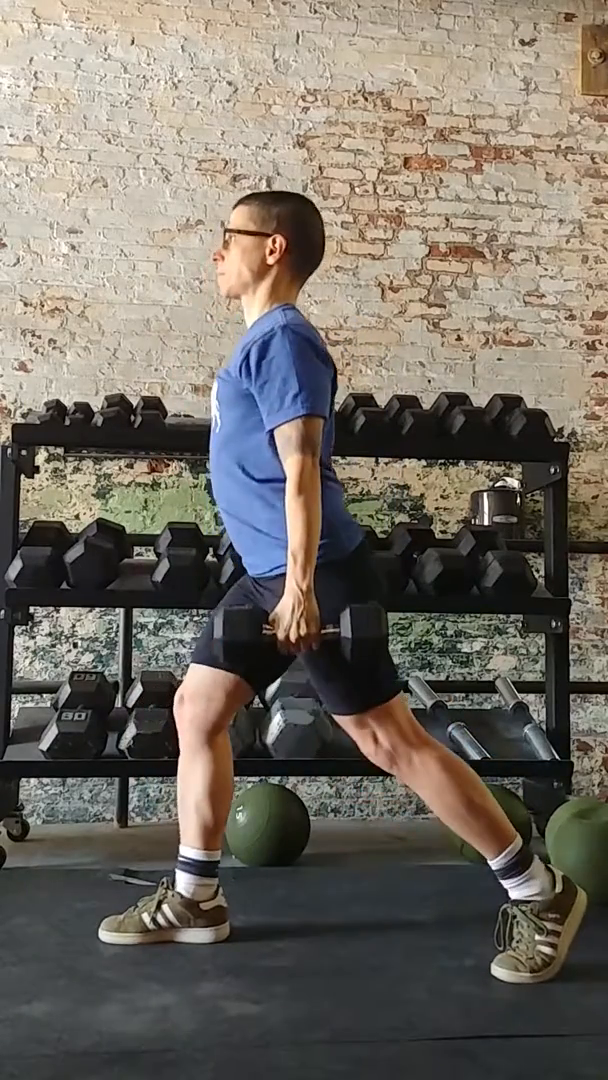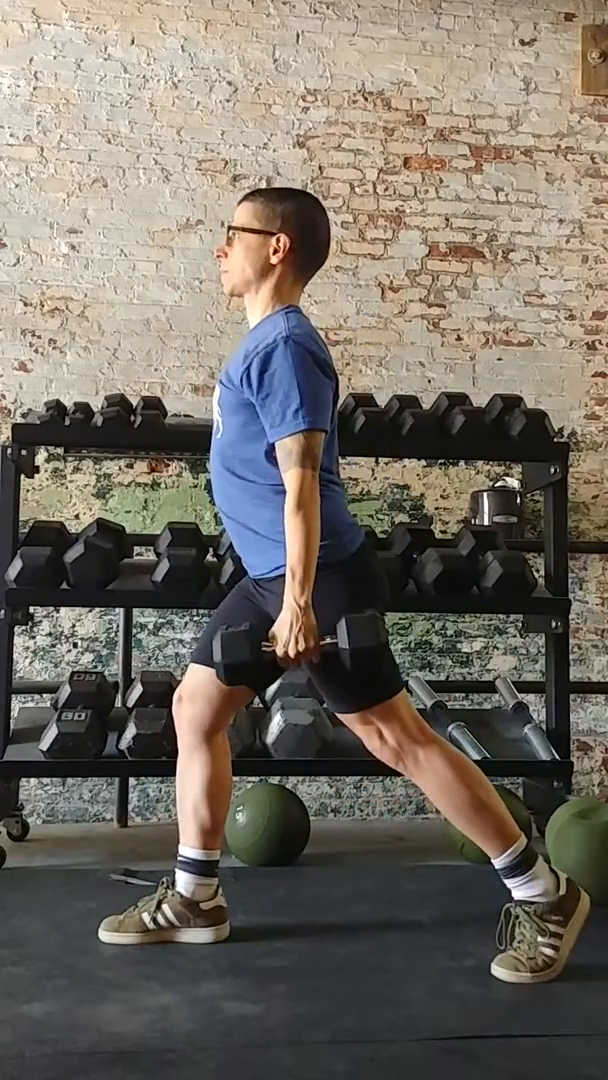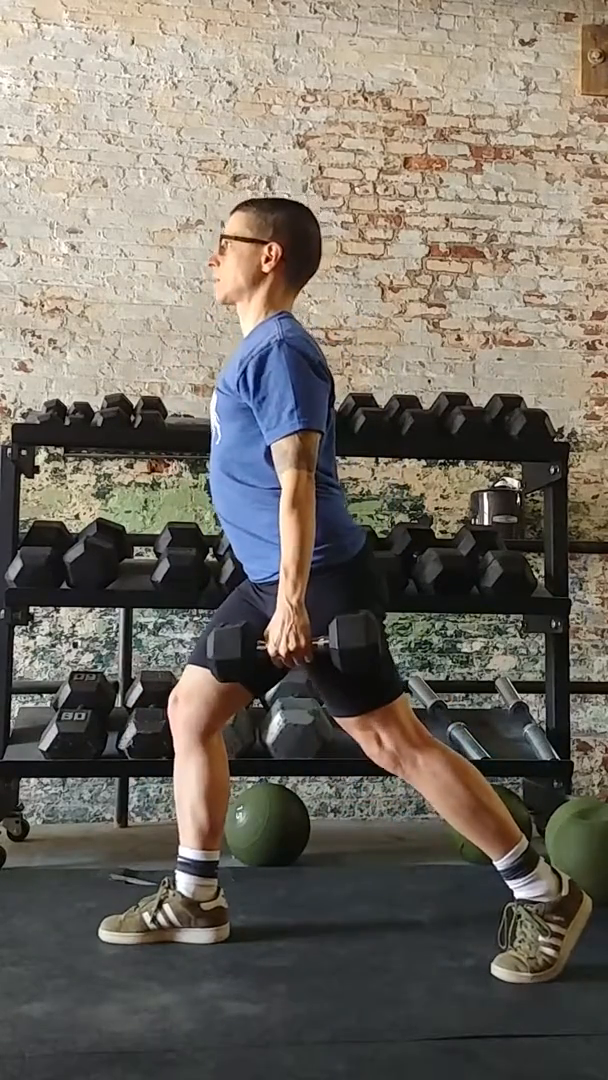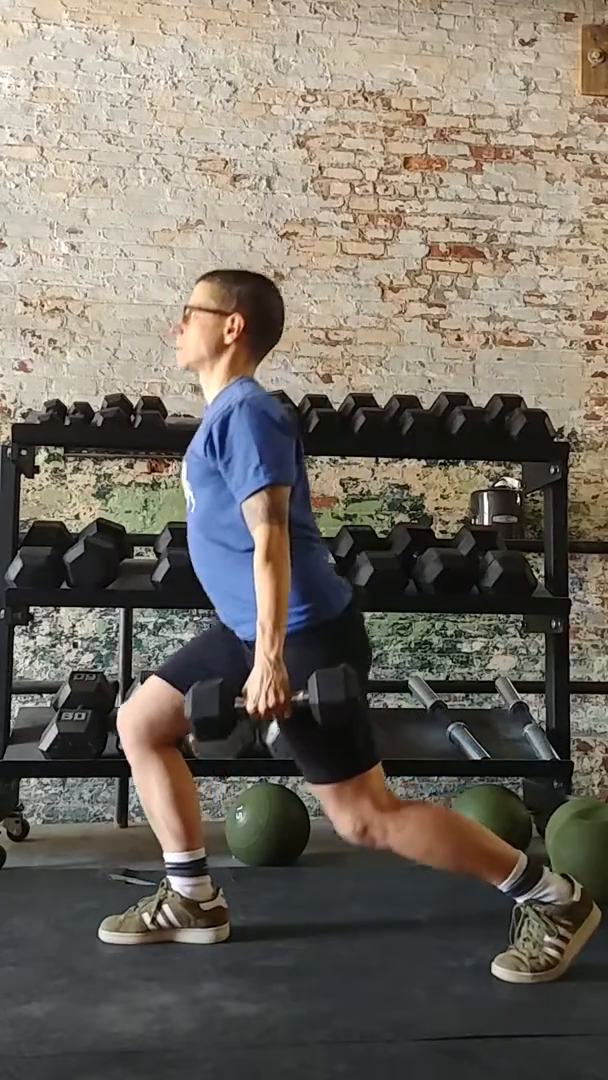
dt=0.4s
person 1, frame 1
left shoulder: (282, 338)
right shoulder: (263, 339)
left elbow: (303, 472)
left wrist: (302, 586)
left hip: (315, 573)
right hip: (268, 571)
left knee: (391, 740)
right knee: (196, 712)
left ankle: (540, 893)
right ankle: (193, 900)
person 1, frame 2
left shoulder: (285, 346)
right shoulder: (265, 343)
left elbow: (302, 483)
left wrist: (300, 603)
left hip: (318, 576)
right hip: (269, 575)
left knee: (397, 737)
right knee: (194, 712)
left ankle: (543, 893)
right ankle: (193, 898)
person 1, frame 3
left shoulder: (279, 349)
right shoulder: (257, 348)
left elbow: (299, 482)
left wrist: (292, 602)
left hip: (320, 580)
right hip: (268, 579)
left knee: (395, 741)
right knee: (190, 712)
left ankle: (546, 895)
right ankle: (193, 899)
person 1, frame 4
left shoulder: (244, 413)
right shoulder: (226, 413)
left elbow: (272, 541)
left wrist: (269, 660)
left hip: (305, 634)
right hip: (252, 628)
left knee: (364, 814)
right knee: (140, 724)
left ankle: (553, 897)
right ankle: (192, 898)
